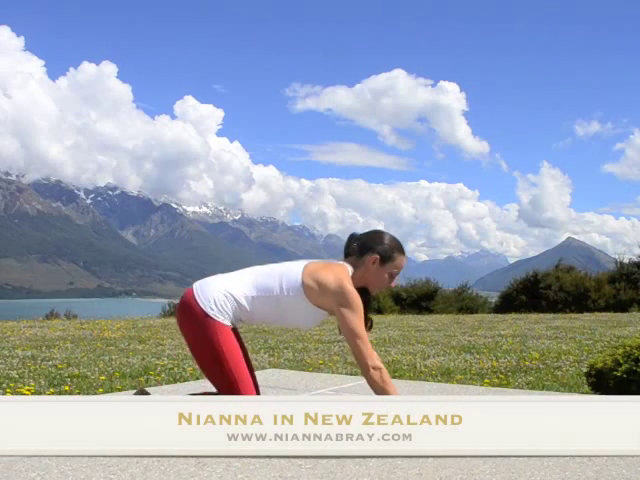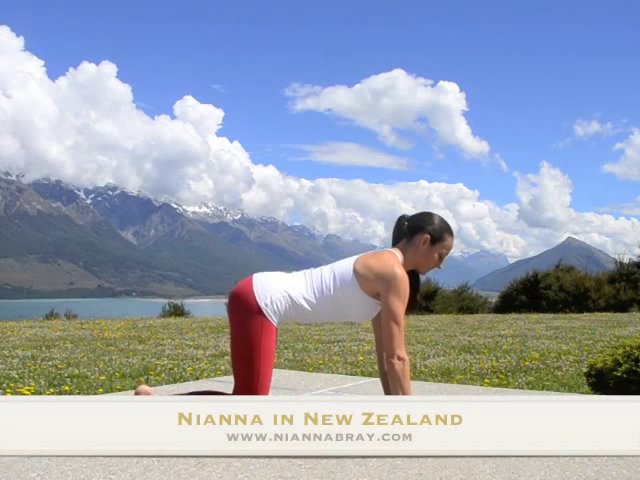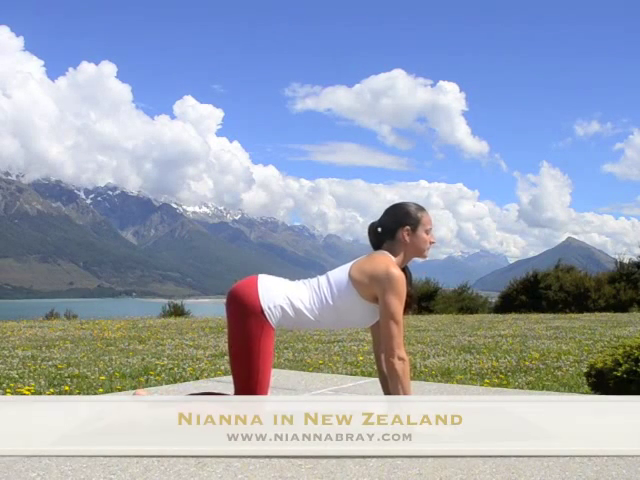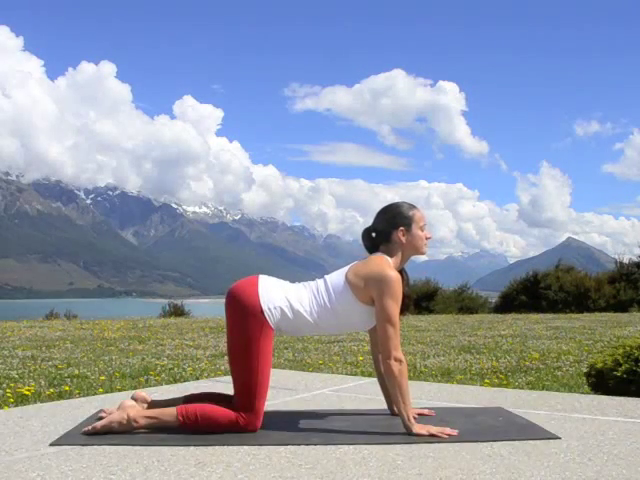
dt=1s
person 1, frame 1
left shoulder: (335, 277)
right shoulder: (341, 286)
left elbow: (369, 357)
right elbow: (371, 367)
left hip: (208, 305)
right hip: (205, 307)
person 1, frame 2
left shoulder: (382, 268)
right shoulder: (394, 273)
left elbow: (384, 354)
right elbow: (396, 356)
left hip: (256, 296)
right hip: (259, 300)
left knee: (249, 400)
left ankle: (153, 399)
person 1, frame 3
left shoulder: (378, 266)
right shoulder: (391, 275)
left elbow: (384, 353)
right elbow: (396, 356)
left hip: (257, 296)
right hip: (260, 303)
person 1, frame 4
left shoulder: (377, 269)
right shoulder: (387, 275)
left elbow: (379, 352)
right elbow: (392, 357)
left wrist: (396, 406)
right wrist: (410, 422)
left hip: (257, 298)
right hip: (258, 303)
left knee: (244, 404)
right knee: (247, 418)
left ankle: (146, 403)
right ankle: (136, 417)
